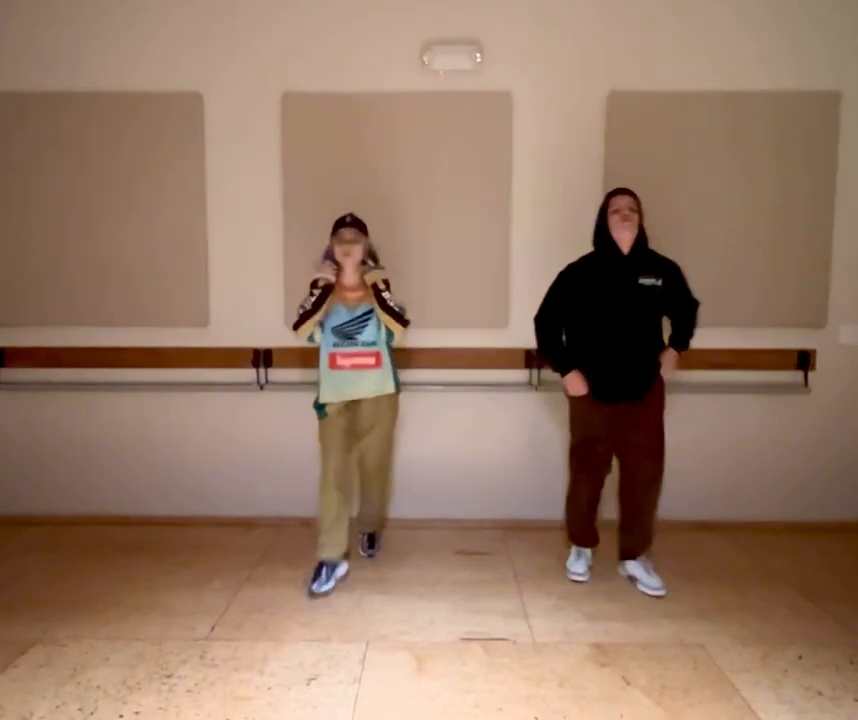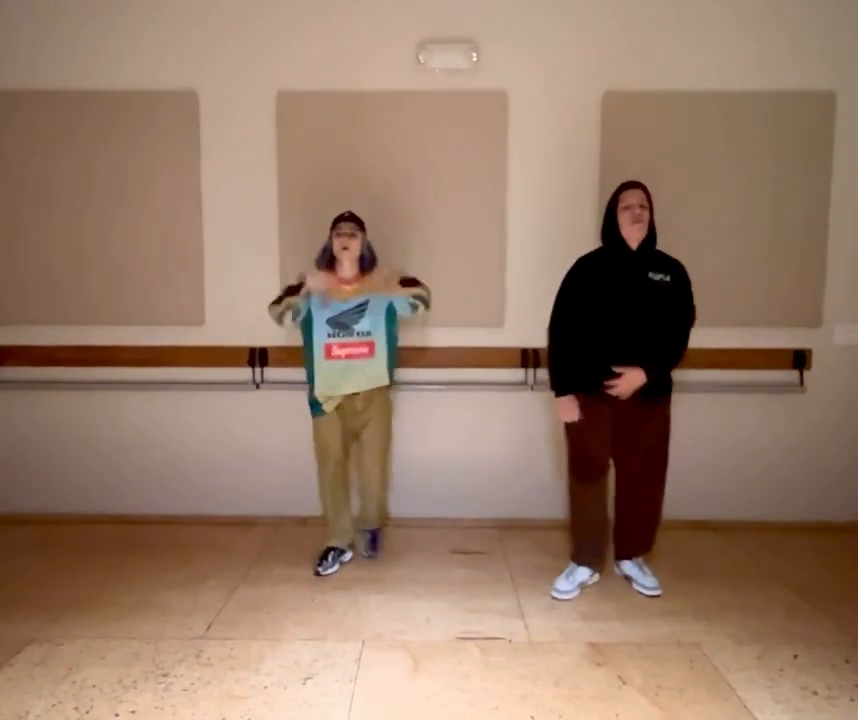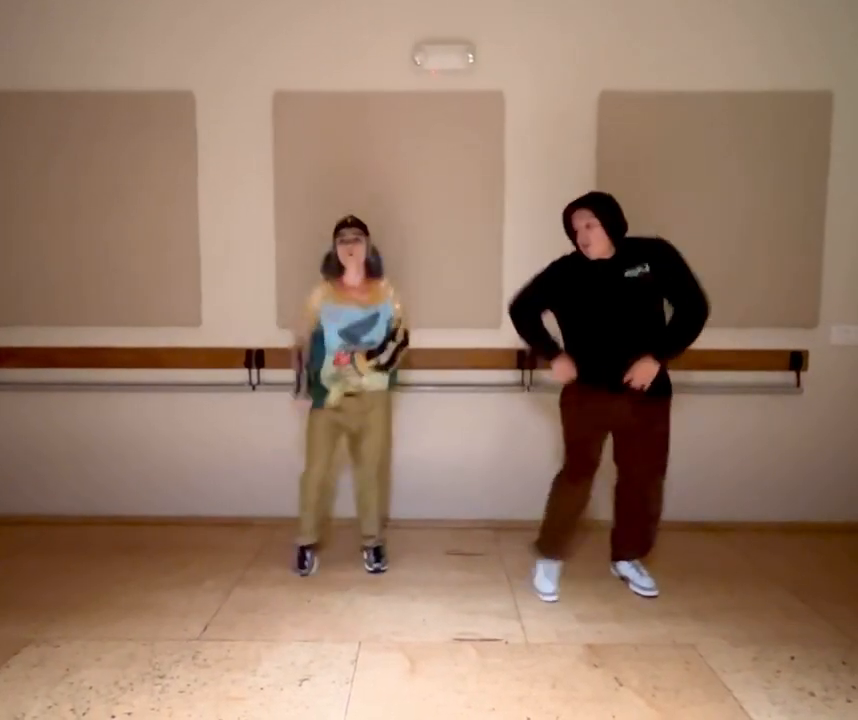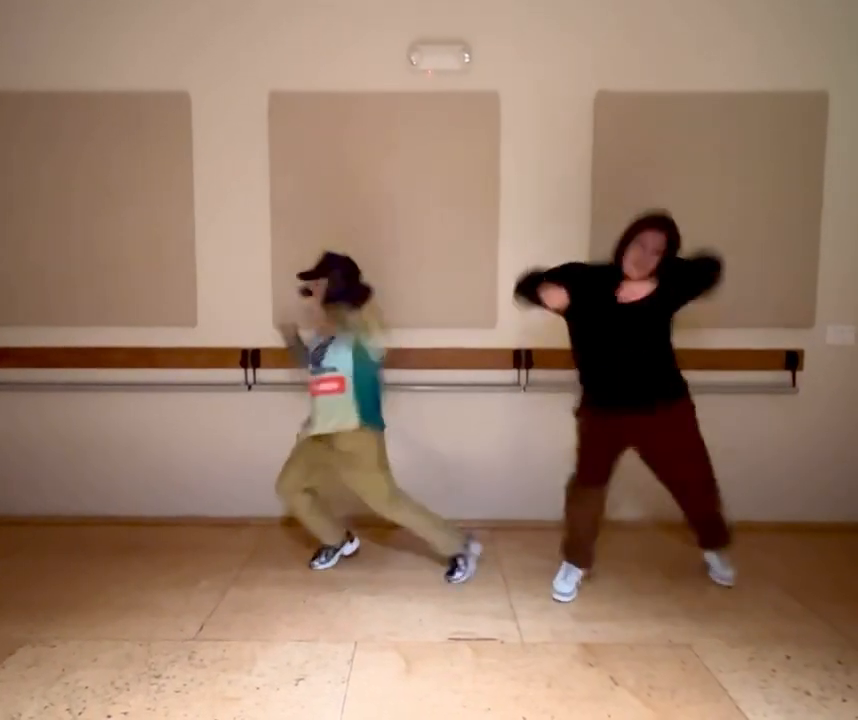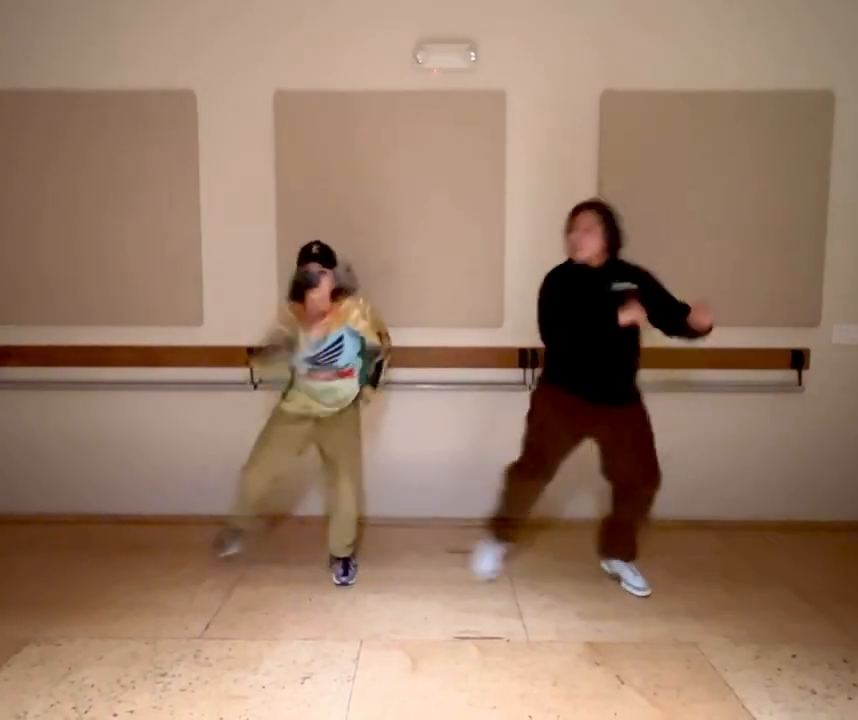
dt=0.5s
person 1, frame 1
left shoulder: (663, 270)
right shoulder: (581, 273)
left elbow: (686, 309)
right elbow: (547, 323)
left wrist: (676, 347)
right wrist: (566, 370)
left hip: (645, 391)
right hip: (592, 392)
left knee: (644, 474)
right knee: (587, 472)
left ankle: (634, 556)
right ankle: (582, 546)
person 1, frame 2
left shoulder: (670, 271)
right shoulder: (589, 268)
left elbow: (679, 332)
right elbow: (561, 332)
left wrist: (647, 371)
right wrist: (562, 390)
left hip: (648, 394)
right hip: (590, 393)
left knee: (645, 478)
right knee: (588, 477)
left ankle: (631, 557)
right ankle: (584, 563)
person 1, frame 3
left shoulder: (657, 256)
right shoulder: (567, 272)
left elbow: (694, 310)
right elbow: (522, 309)
left wrist: (659, 356)
right wrist: (553, 355)
left hip: (645, 390)
right hip: (588, 391)
left knee: (644, 479)
right knee: (577, 471)
left ankle: (629, 557)
right ankle: (549, 557)
person 1, frame 4
left shoulder: (664, 284)
right shoulder: (586, 281)
left elbow: (708, 269)
right elbow: (527, 285)
left wrist: (653, 284)
right wrist: (546, 293)
left hip: (663, 407)
right hip: (603, 408)
left knee: (694, 480)
right knee: (588, 484)
left ankle: (714, 547)
right ankle: (574, 563)
person 1, frame 5
left shoulder: (636, 280)
right shoulder: (560, 280)
left elbow: (672, 316)
right elbow: (554, 334)
left wrist: (696, 321)
right wrist: (616, 316)
left hip: (619, 400)
right hip: (563, 395)
left knee: (641, 479)
right knee: (533, 468)
left ankle: (619, 555)
right ankle: (497, 538)
person 2, frame 1
left shoulder: (379, 289)
right shoulder: (323, 292)
left elbow: (399, 328)
right elbow: (302, 329)
left wrist: (380, 287)
right wrist: (321, 286)
left hip: (378, 395)
right hip: (335, 397)
left knee: (374, 469)
right knee: (333, 473)
left ankle: (370, 528)
right ankle: (331, 557)
person 2, frame 2
left shoulder: (380, 282)
right shoulder: (315, 284)
left elbow: (420, 300)
right elbow: (278, 312)
left wrist: (409, 288)
right wrist: (302, 289)
left hip: (371, 391)
right hip: (328, 393)
left knee: (373, 463)
right knee: (331, 468)
left ankle: (370, 527)
right ankle: (339, 543)
person 2, frame 3
left shoulder: (385, 292)
right shoulder: (323, 293)
left elbow: (400, 340)
right elbow: (305, 342)
left wrist: (366, 362)
right wrist: (305, 384)
left hip: (372, 392)
right hip: (330, 394)
left knee: (373, 468)
right knee: (317, 468)
left ankle: (373, 542)
right ankle: (306, 541)
person 2, frame 4
left shoulder: (360, 321)
right shoulder: (323, 326)
left elbow: (373, 350)
right wrist: (295, 343)
left hip: (355, 431)
right hip: (319, 431)
left knee: (385, 498)
right knee: (290, 486)
left ankle: (458, 548)
right ankle: (338, 540)
person 2, frame 5
left shoulder: (354, 309)
right shoulder: (290, 316)
left elbow: (381, 344)
right elbow: (263, 358)
left wrist: (371, 383)
right wrist: (280, 347)
left hip: (340, 410)
right hip: (297, 407)
left knee: (346, 483)
right knee: (256, 472)
left ankle: (342, 553)
right ankle: (238, 527)
